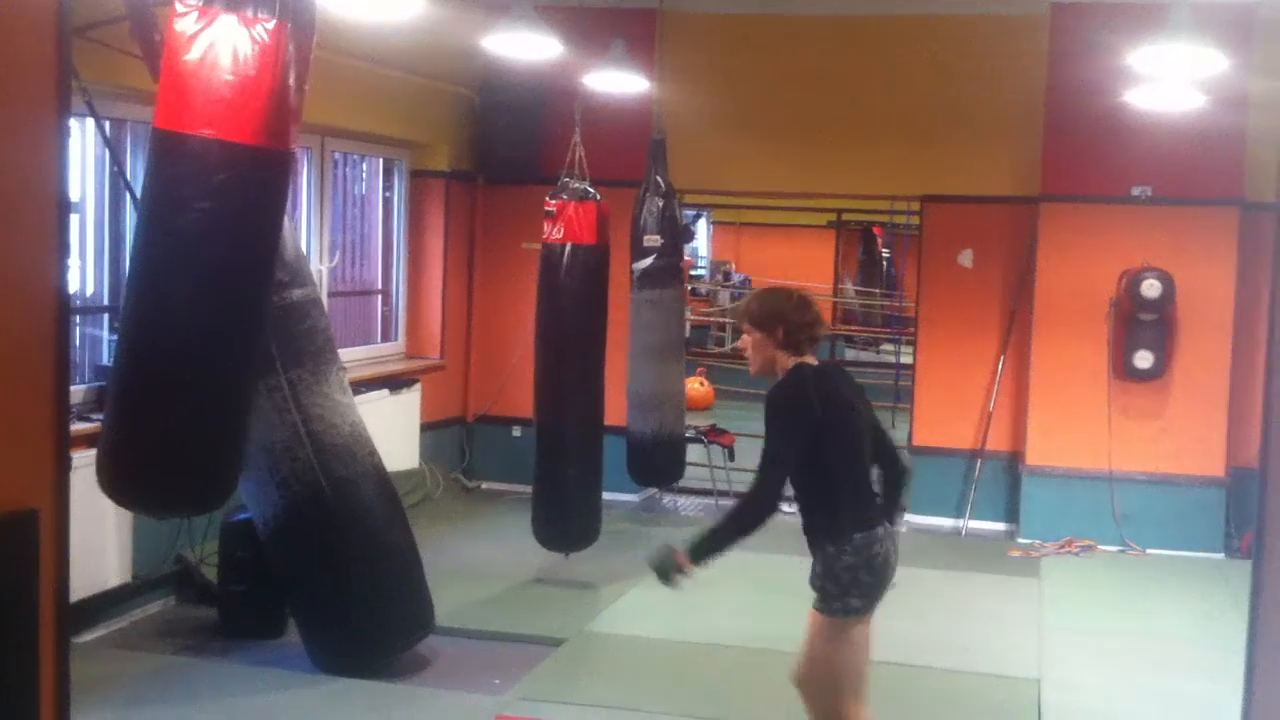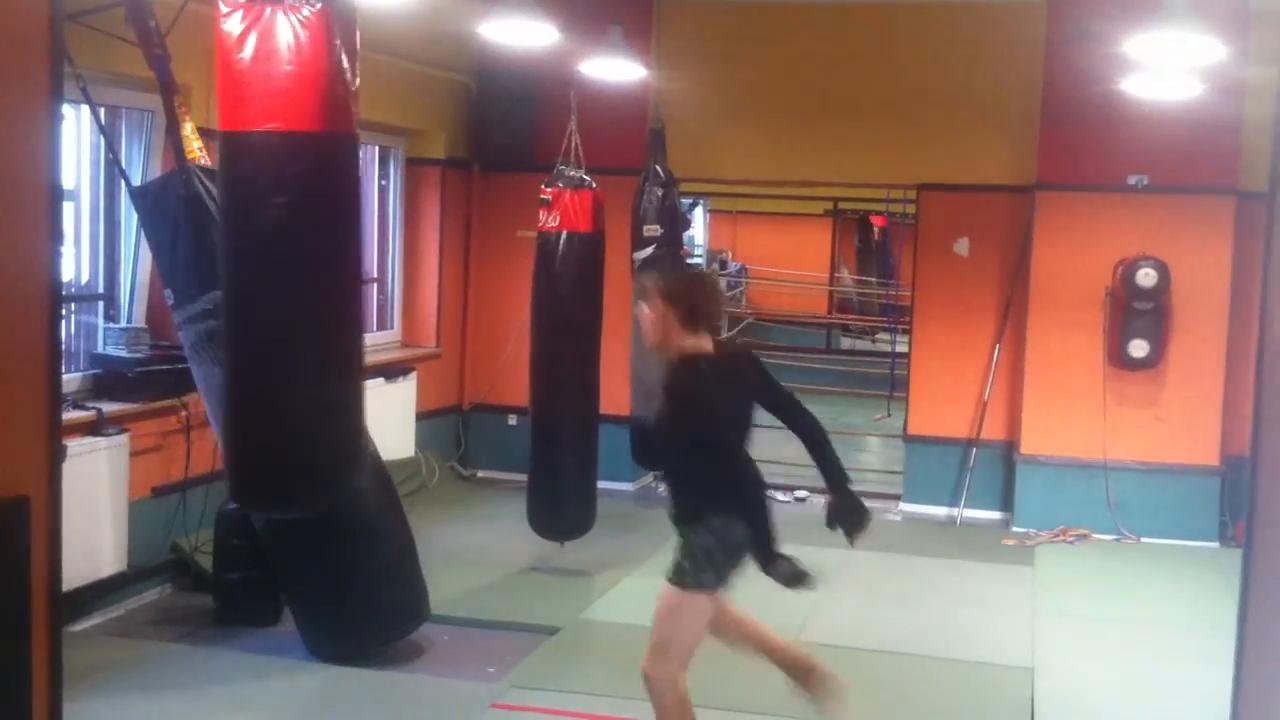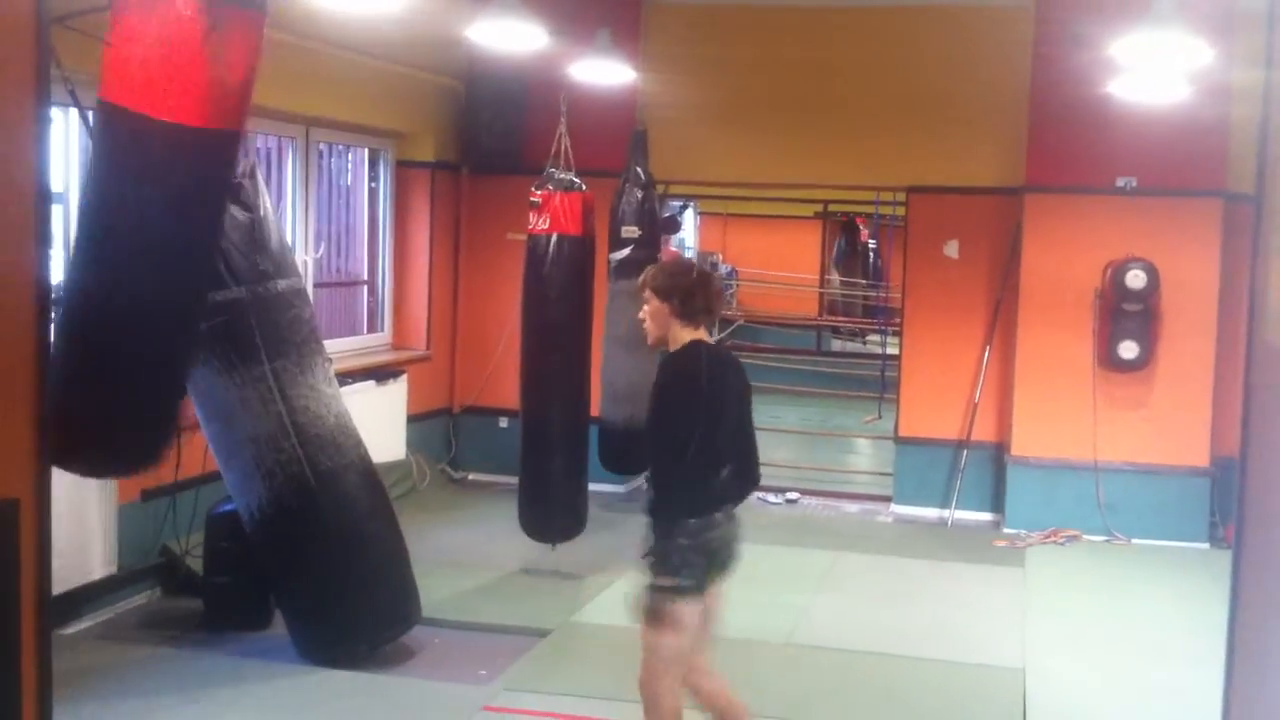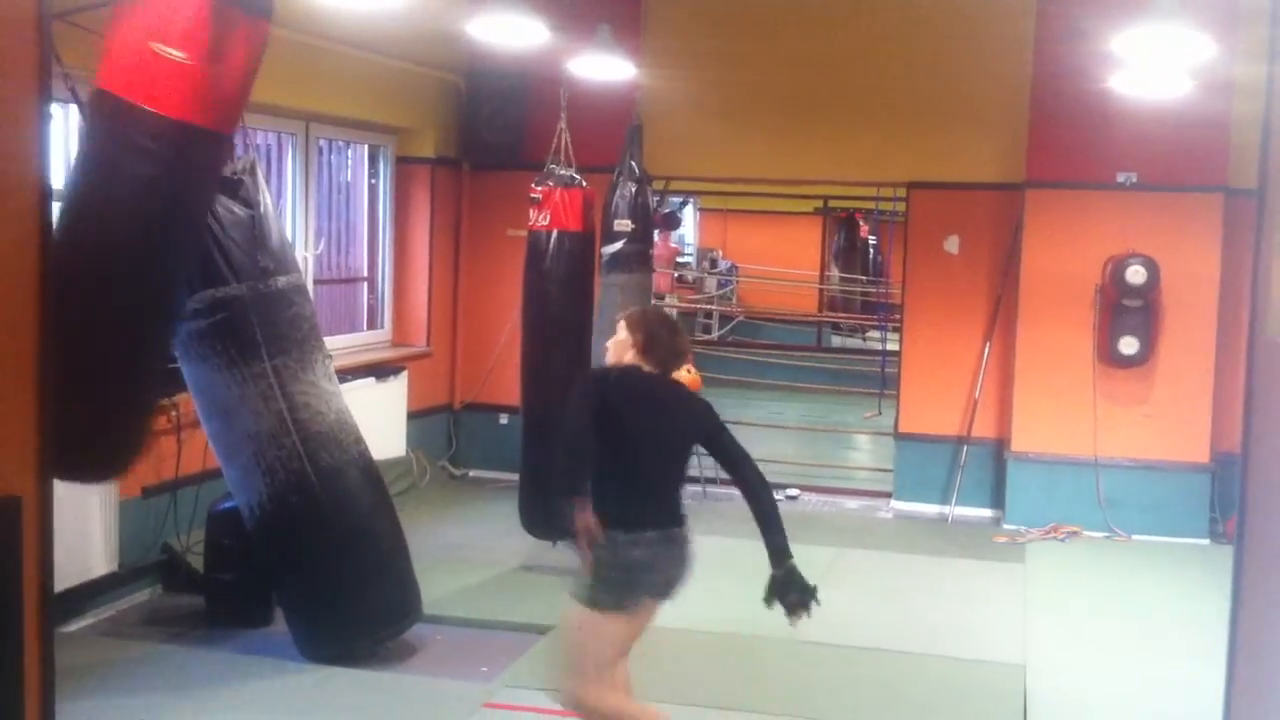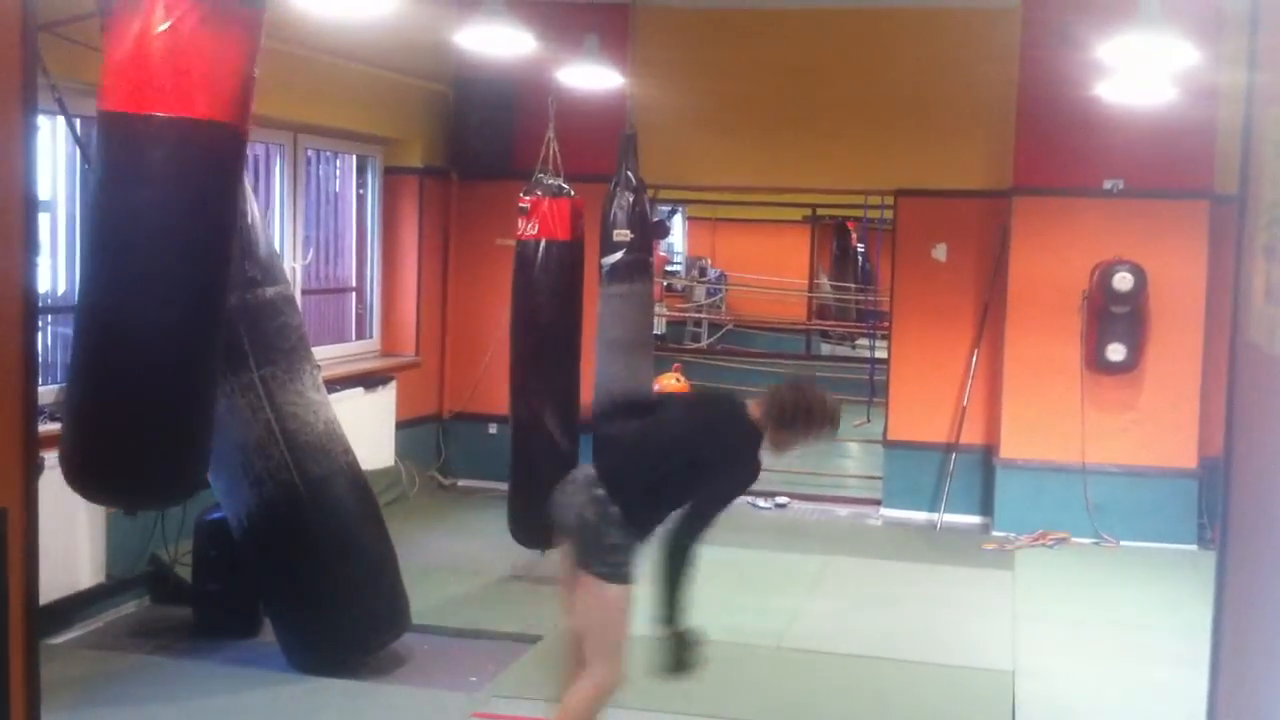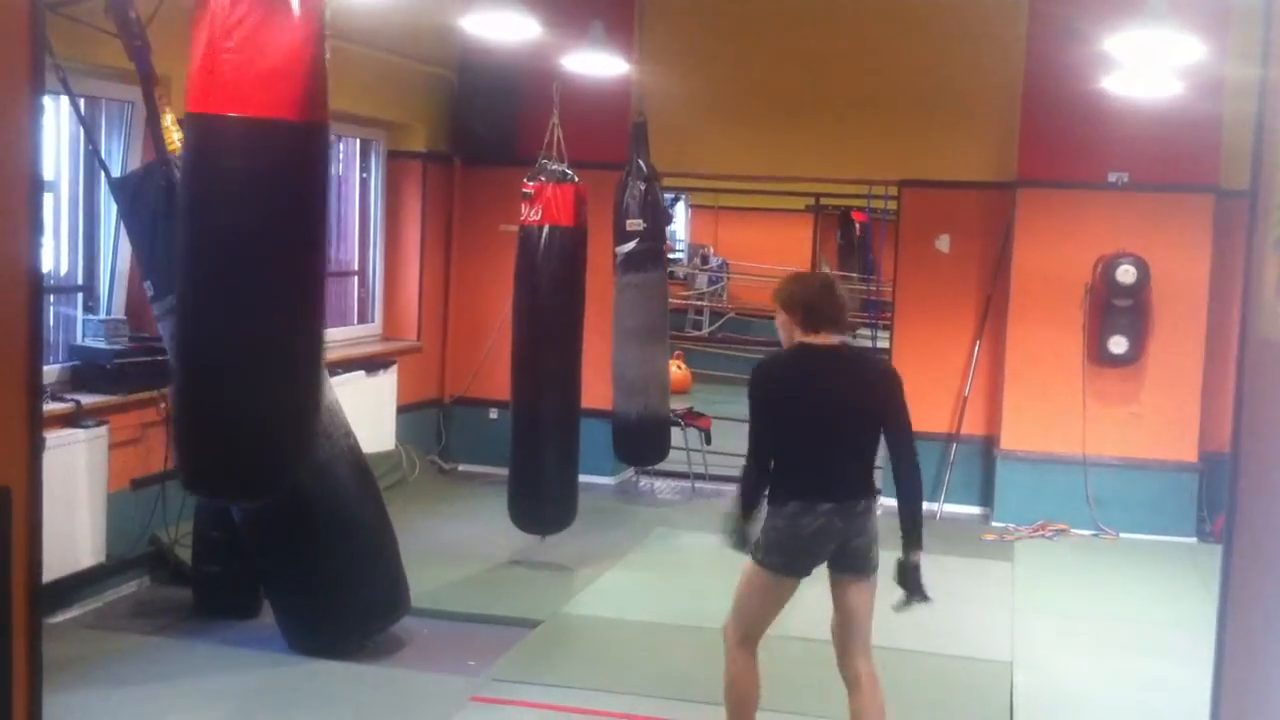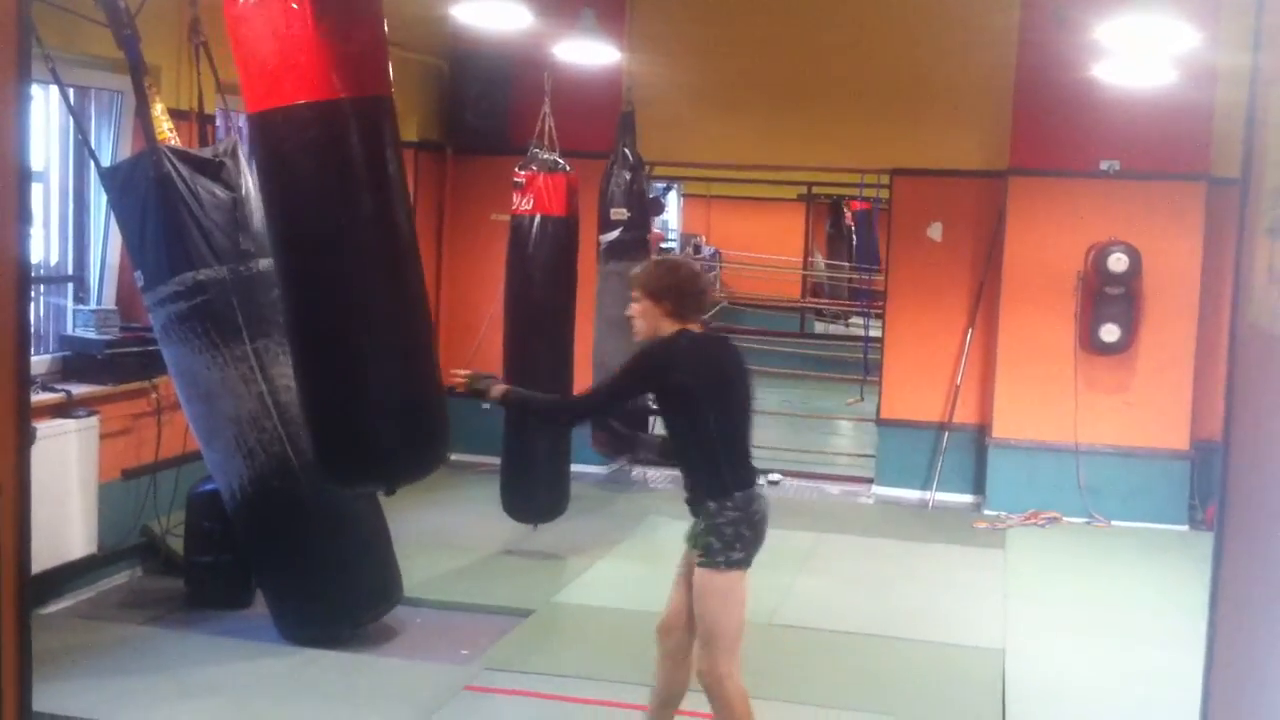
dt=0.7s
person 1, frame 1
left shoulder: (791, 397)
right shoulder: (838, 382)
left elbow: (763, 499)
right elbow: (895, 467)
left wrist: (692, 555)
left hip: (846, 556)
right hip: (871, 545)
right knee: (813, 682)
person 1, frame 2
left shoulder: (686, 385)
right shoulder: (735, 362)
left elbow: (732, 465)
right elbow: (804, 423)
left wrist: (767, 553)
right wrist: (840, 490)
left hip: (711, 530)
right hip: (736, 518)
left knee: (660, 671)
right knee: (705, 614)
right ankle: (803, 668)
person 1, frame 3
left shoulder: (680, 369)
right shoulder: (729, 367)
left elbow: (670, 473)
right elbow: (748, 469)
left wrist: (659, 570)
left hip: (688, 536)
right hip: (713, 527)
left knee: (659, 680)
right knee: (690, 668)
person 1, frame 4
left shoulder: (601, 382)
right shoulder: (691, 404)
left elbow: (575, 442)
right elbow: (752, 480)
left wrist: (581, 506)
right wrist: (782, 564)
left hip: (620, 552)
right hip: (668, 550)
right knee: (608, 660)
person 1, frame 5
left shoulder: (709, 402)
right shoulder: (739, 461)
left elbow: (614, 410)
right elbow: (684, 538)
right wrist: (672, 622)
right hip: (607, 528)
left knee: (584, 628)
right knee: (603, 673)
person 1, frame 6
left shoulder: (772, 373)
right shoulder: (880, 374)
left elbow: (758, 464)
right elbow: (906, 465)
left wrist: (741, 518)
right wrist: (912, 551)
left hip: (793, 520)
right hip: (855, 524)
left knee: (739, 639)
right knee: (857, 663)
person 1, frame 7
left shoulder: (668, 357)
right shoulder: (717, 352)
left elbow: (583, 408)
left wrist: (499, 392)
right wrist: (651, 444)
left hip: (727, 517)
right hip: (720, 512)
left knee: (715, 666)
right knee: (674, 634)
